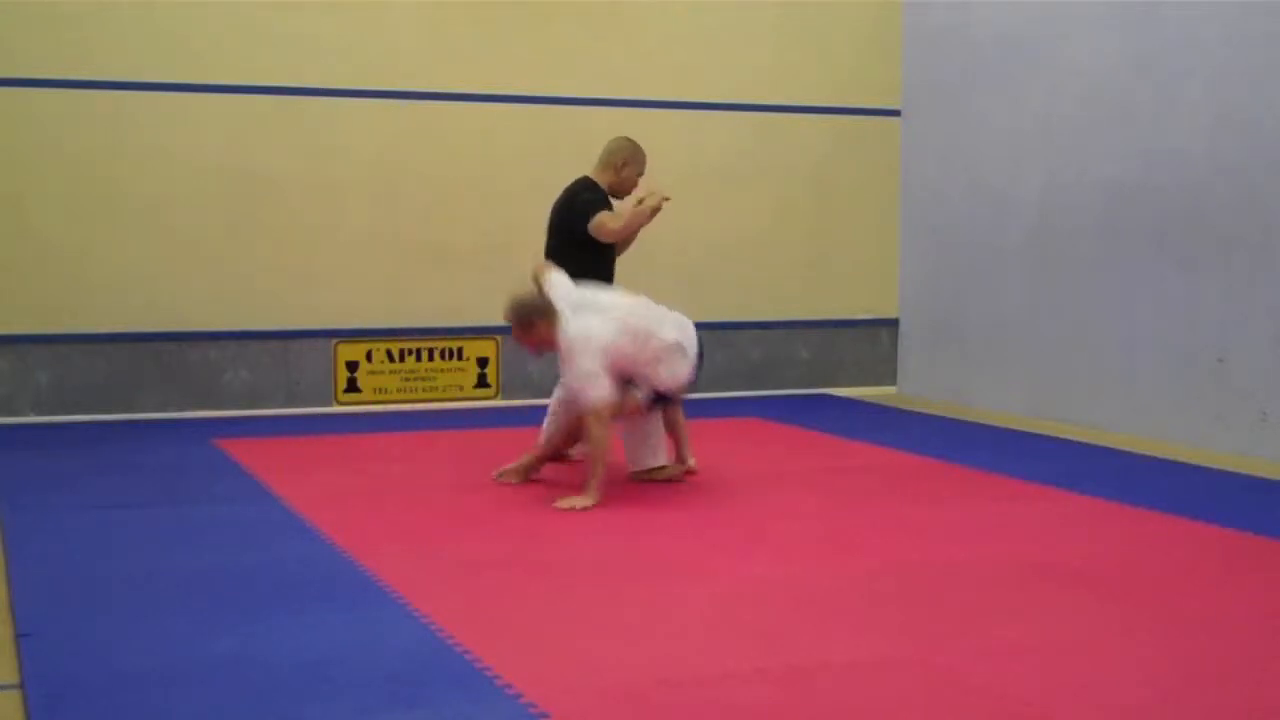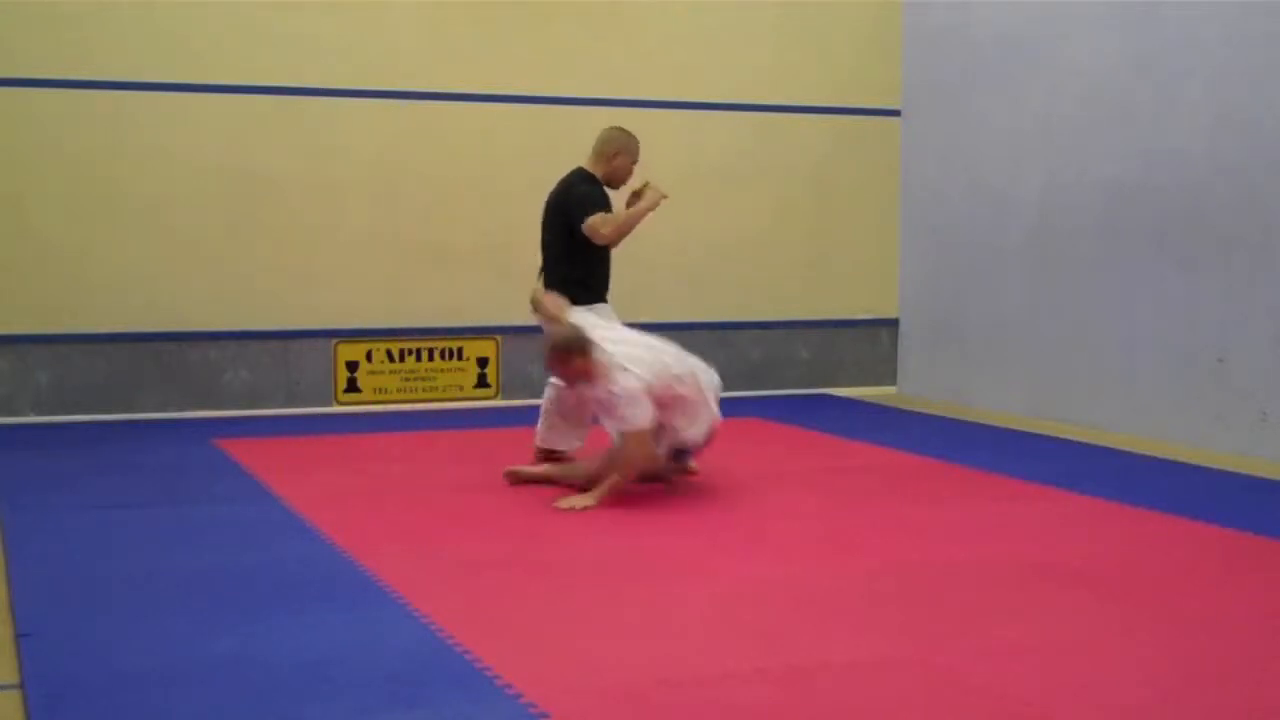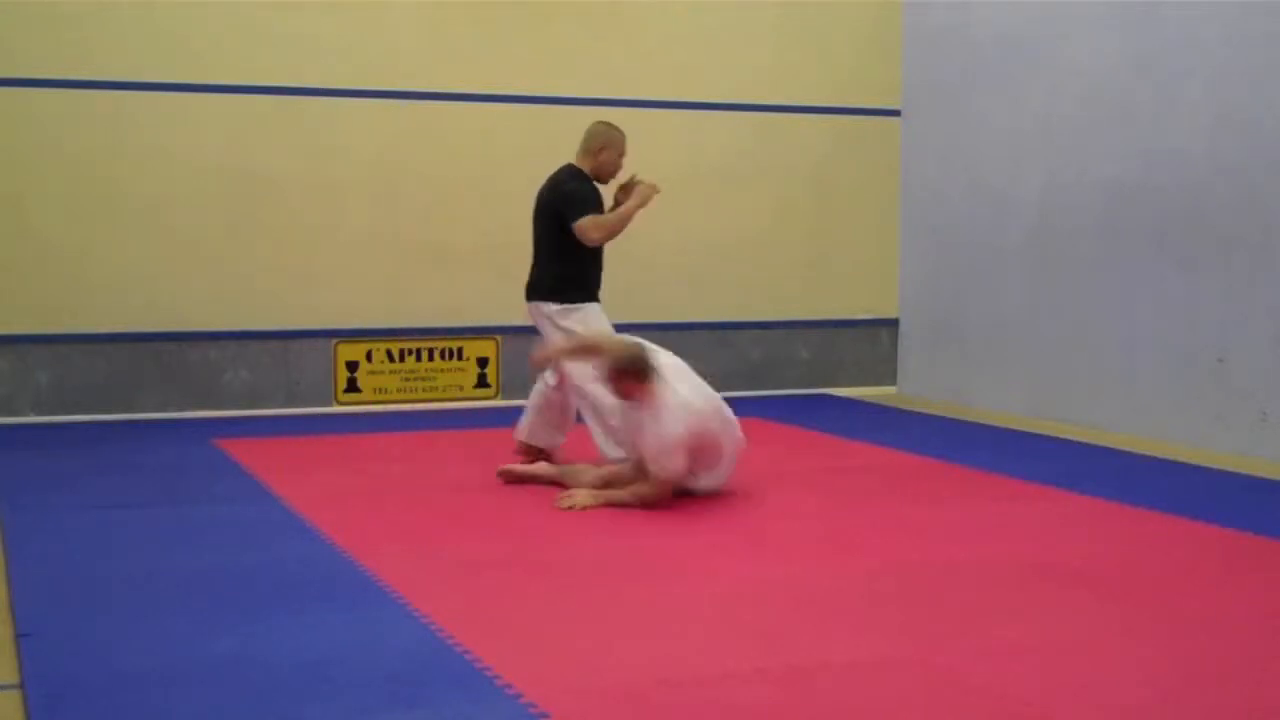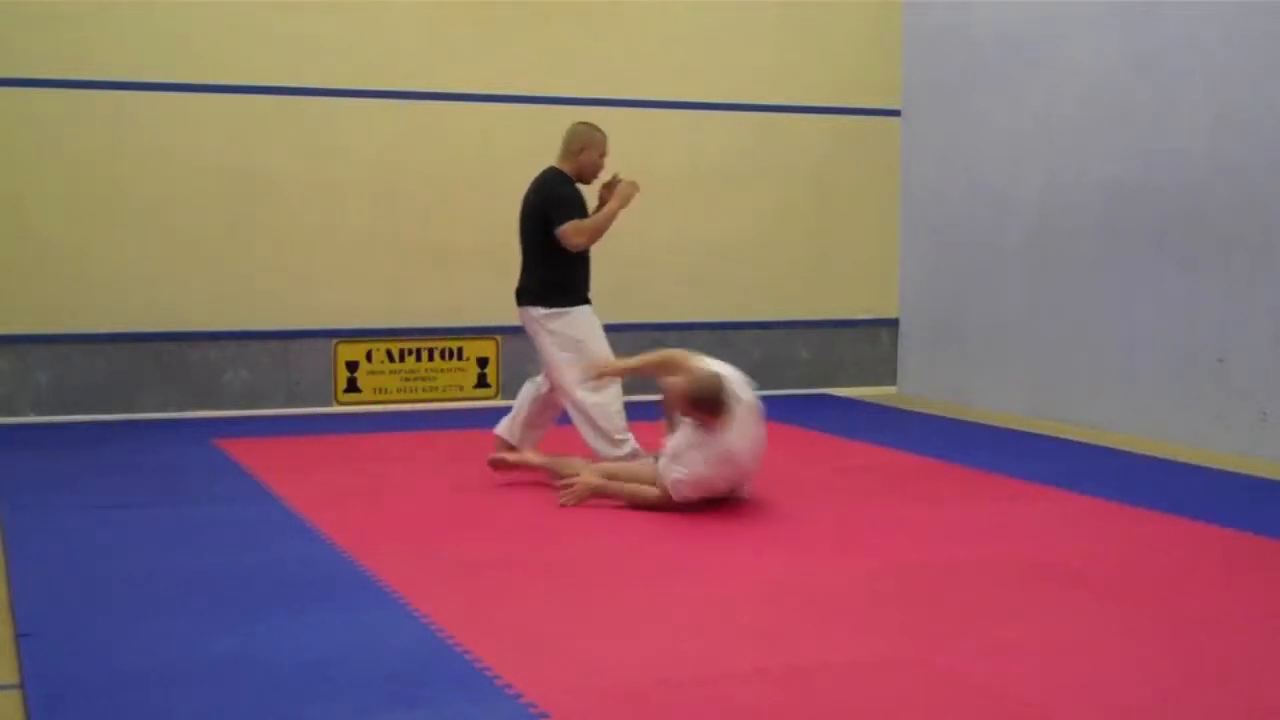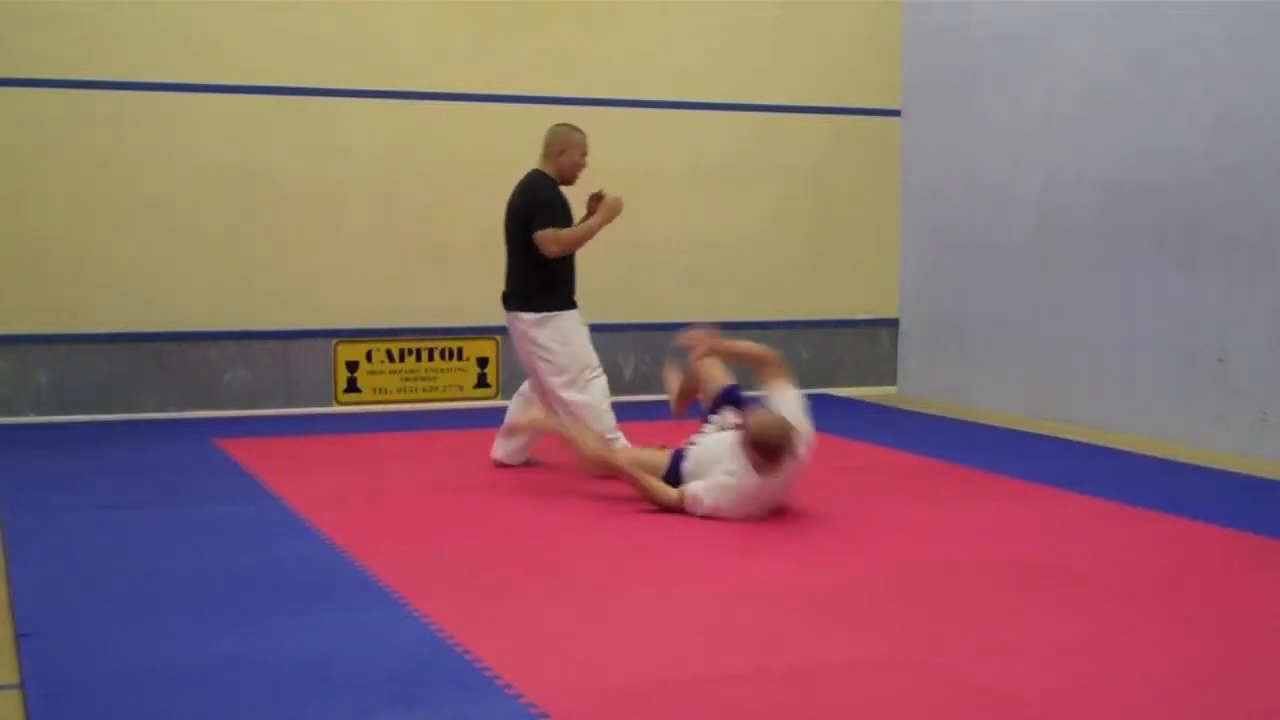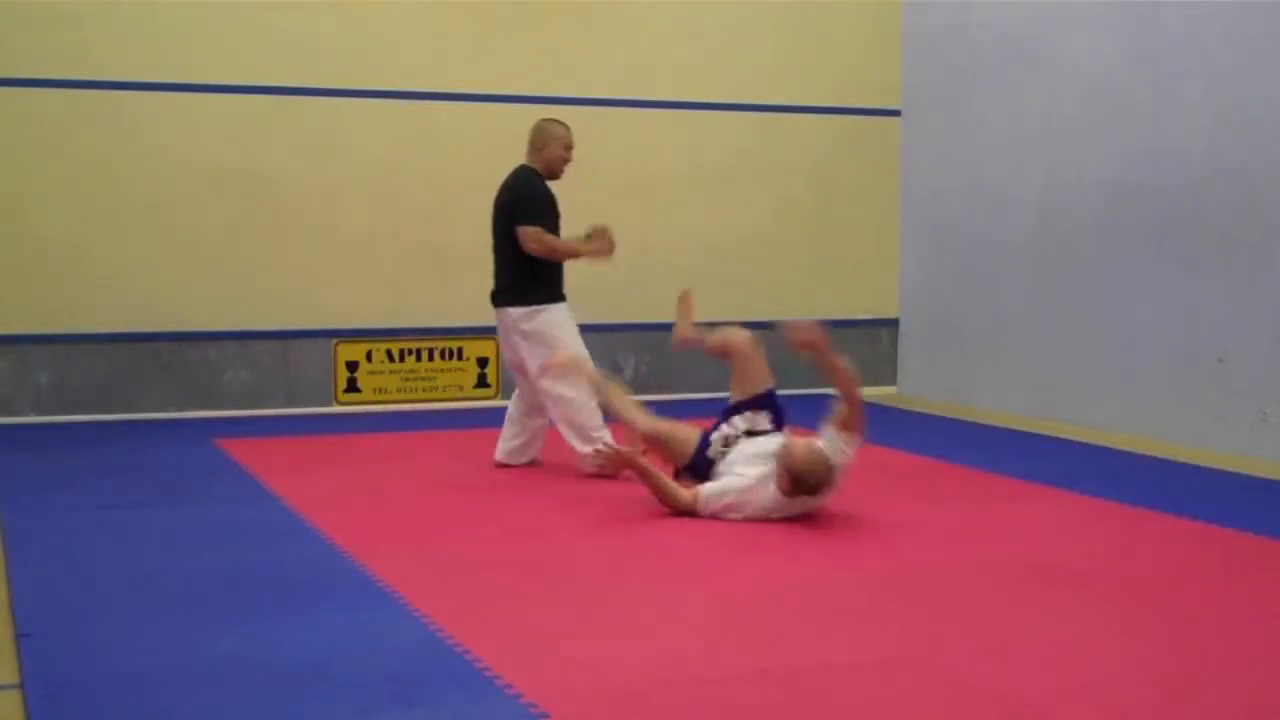
dt=0.1s
person 1, frame 1
left shoulder: (583, 197)
right shoulder: (586, 198)
left elbow: (610, 249)
right elbow: (612, 230)
left wrist: (639, 219)
right wrist: (645, 206)
right ankle: (652, 460)
person 1, frame 2
left shoulder: (579, 187)
right shoulder: (582, 191)
left elbow: (601, 237)
right elbow: (604, 233)
left wrist: (631, 210)
right wrist: (644, 207)
left hip: (569, 301)
right hip: (577, 304)
left ankle: (550, 445)
person 1, frame 3
left shoulder: (569, 184)
right shoulder: (573, 188)
left elbow: (589, 236)
right elbow: (594, 235)
left wrist: (620, 205)
right wrist: (636, 203)
left hip: (556, 299)
right hip: (566, 303)
left knee: (562, 374)
right knee: (600, 376)
left ankle: (533, 442)
person 1, frame 4
left shoulder: (551, 186)
right shoulder: (560, 190)
left elbow: (576, 237)
right elbow: (577, 240)
left wrist: (602, 206)
right wrist: (617, 204)
left hip: (546, 302)
right hip: (558, 306)
left knee: (557, 379)
right knee: (595, 380)
left ankle: (511, 438)
right ankle: (624, 456)
person 1, frame 5
left shoulder: (536, 189)
right shoulder: (542, 193)
right elbow: (553, 246)
left wrist: (589, 217)
right wrist: (601, 219)
left hip: (534, 306)
right hip: (543, 310)
left knee: (545, 384)
right knee: (582, 381)
left ankle: (508, 451)
person 1, frame 6
left shoulder: (520, 186)
right shoulder: (531, 188)
right elbow: (535, 245)
left wrist: (581, 242)
right wrist: (587, 250)
left hip: (515, 302)
right hip: (533, 304)
left knee: (535, 381)
right knee: (571, 379)
left ankle: (515, 452)
right ankle: (600, 455)
person 2, frame 1
left shoulder: (583, 357)
right shoulder: (561, 297)
left elbow: (599, 427)
right elbow: (543, 271)
left wrist: (591, 493)
left hip: (672, 368)
left knee: (579, 423)
person 2, frame 2
left shoulder: (622, 389)
right shoulder: (589, 332)
left elbow: (637, 457)
right elbow: (548, 301)
left wrist: (594, 496)
left hip: (689, 428)
person 2, frame 3
left shoulder: (668, 427)
right shoulder: (651, 357)
left elbow: (658, 491)
right elbow: (599, 341)
left wrist: (597, 497)
right wrist: (555, 352)
left hip: (703, 469)
left ankle: (546, 472)
person 2, frame 4
left shoulder: (701, 470)
right shoulder: (728, 383)
left elbow: (658, 496)
right elbow: (678, 358)
left wrist: (596, 486)
right wrist: (619, 366)
left knee: (597, 472)
right knee: (670, 373)
left ankle: (538, 462)
person 2, frame 5
left shoulder: (733, 496)
right shoulder: (797, 432)
left elbow: (674, 499)
right elbow: (772, 361)
left wrist: (625, 472)
right wrist: (717, 343)
left hip: (698, 469)
left knee: (619, 458)
right knee: (703, 357)
right ankle: (684, 388)
person 2, frame 6
left shoulder: (745, 494)
right shoulder: (827, 470)
left elbow: (682, 499)
right elbow: (851, 396)
left wrist: (639, 464)
right wrist: (817, 345)
left hip: (721, 458)
right hip: (761, 435)
left knee: (650, 429)
right knee: (738, 339)
left ankle: (588, 372)
right ankle: (692, 335)
